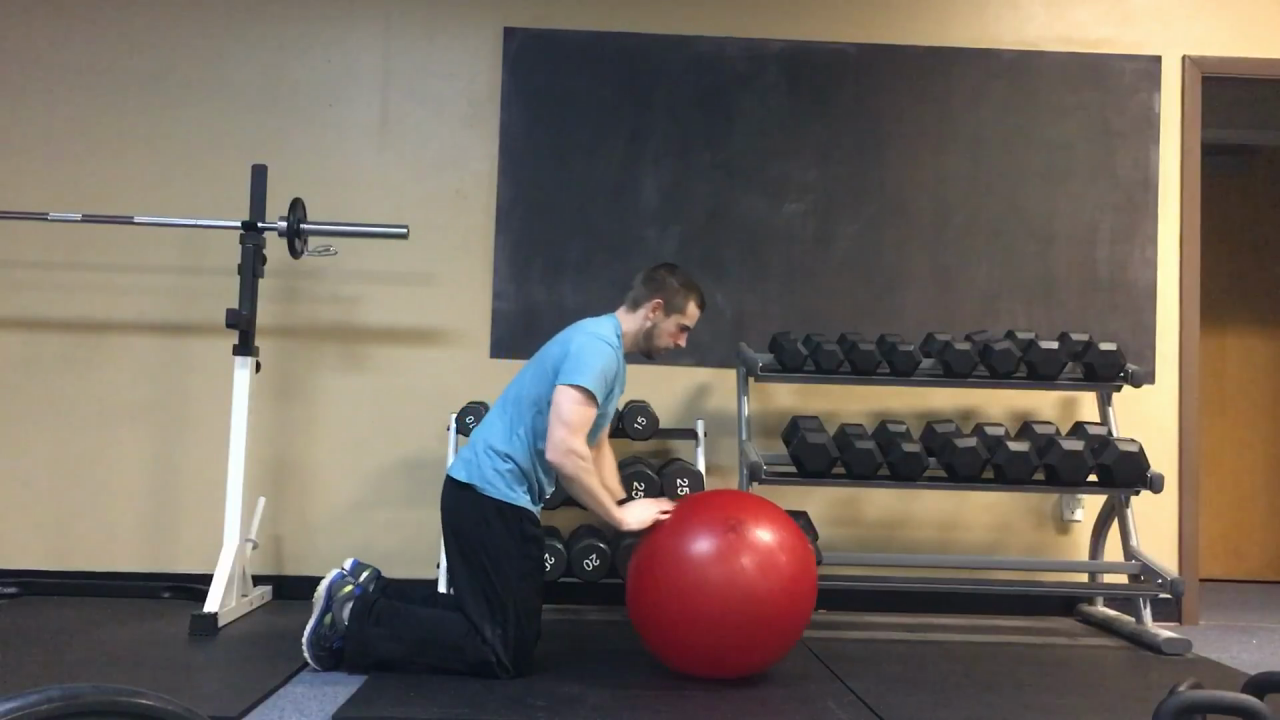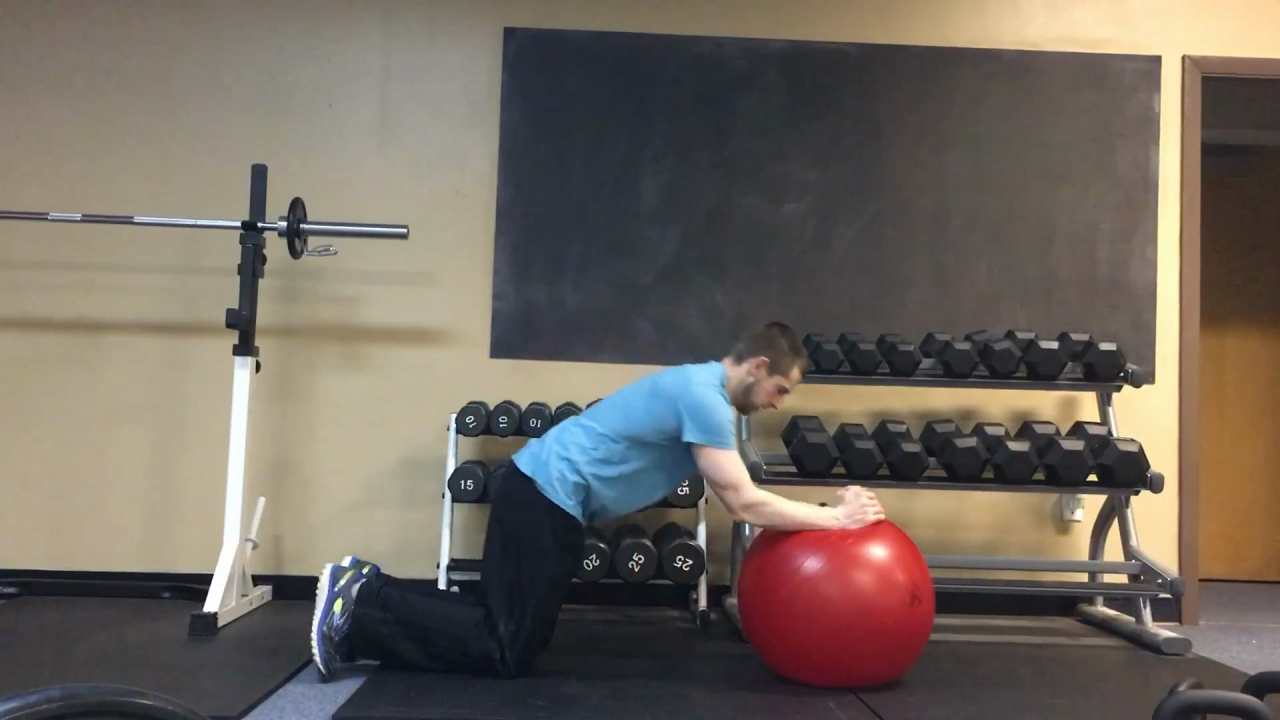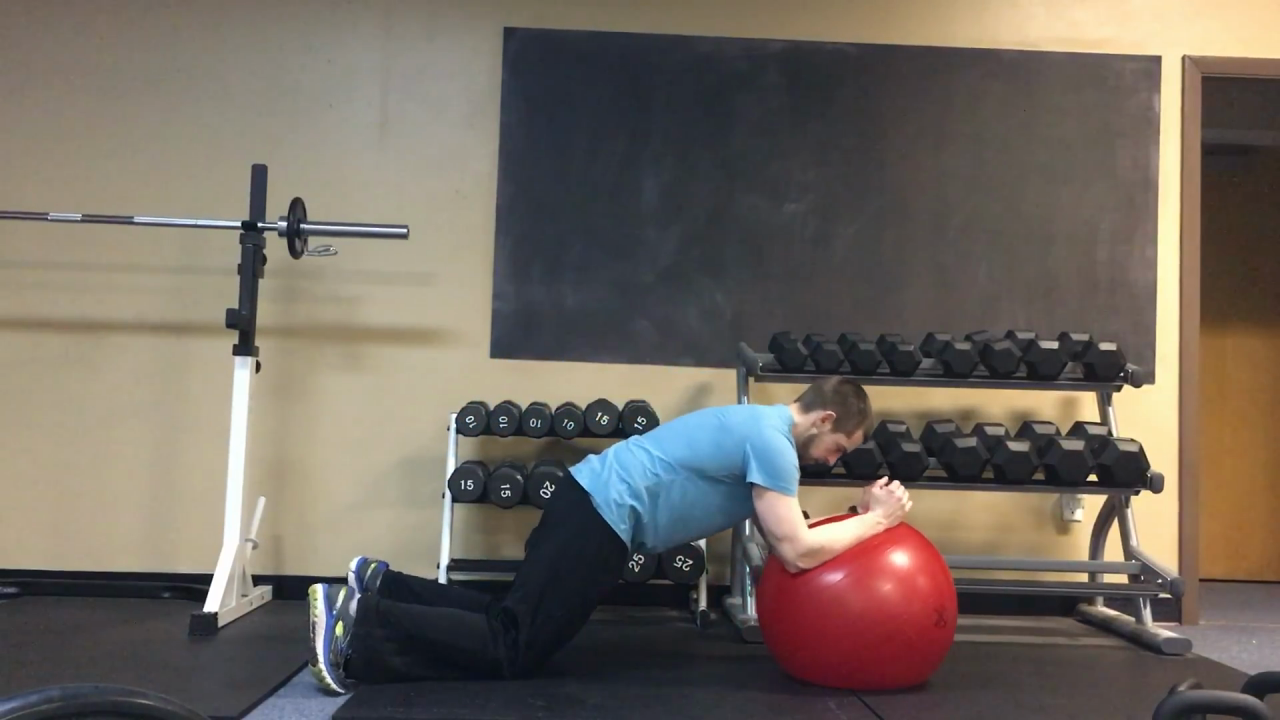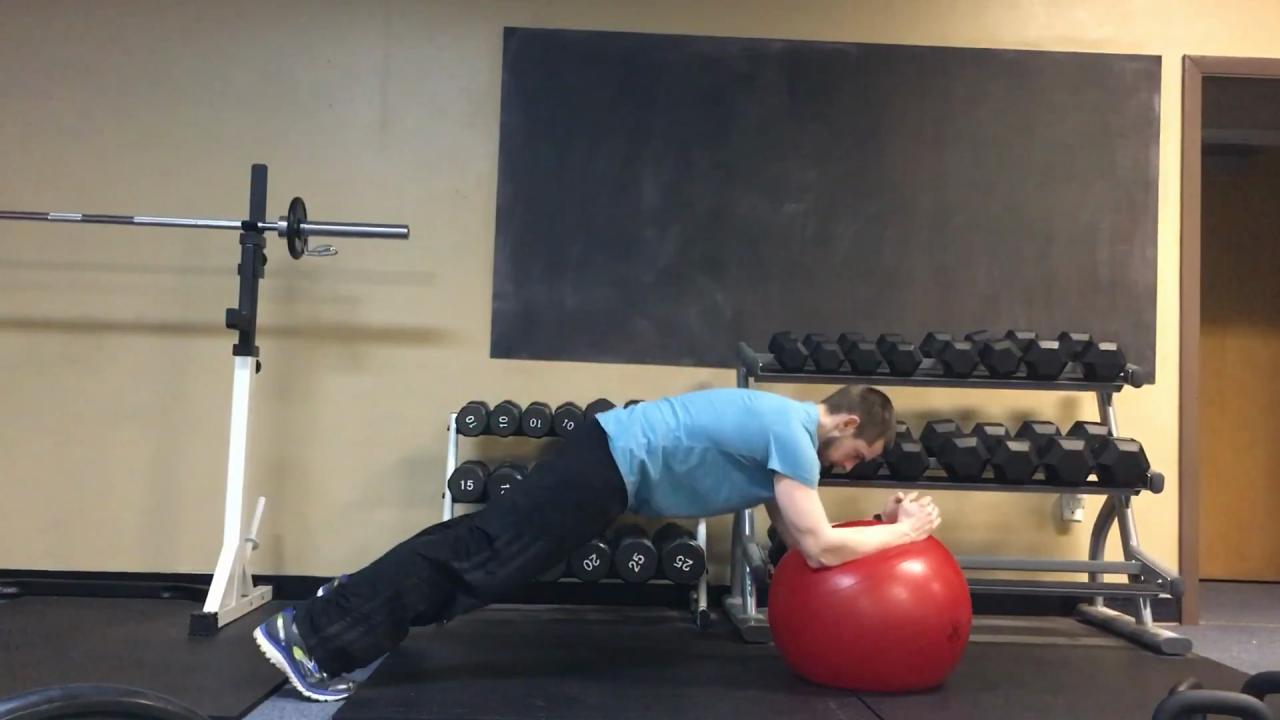
dt=0.7s
person 1, frame 1
left shoulder: (605, 349)
right shoulder: (597, 345)
left elbow: (598, 449)
right elbow: (564, 453)
left wrist: (625, 507)
right wrist: (619, 517)
left hip: (489, 493)
right hip: (490, 495)
left knee: (497, 625)
right knee: (506, 651)
left ankle: (367, 593)
right ankle: (352, 620)
person 1, frame 2
left shoulder: (703, 389)
right shoulder: (704, 398)
left elbow: (743, 498)
right elbow: (745, 505)
left wrist: (824, 509)
right wrist: (838, 518)
left hip: (539, 488)
right hip: (548, 495)
left knee: (501, 623)
right knee: (507, 649)
left ankle: (364, 589)
right ankle: (354, 611)
person 1, frame 3
left shoulder: (761, 427)
right shoulder: (771, 440)
left elbow: (785, 537)
right elbow: (797, 552)
left wrist: (861, 514)
right wrist: (877, 520)
left hip: (590, 500)
right hip: (602, 515)
left knee: (513, 622)
right knee: (511, 647)
left ankle: (379, 590)
right ankle: (354, 628)
person 1, frame 4
left shoulder: (784, 425)
right shoulder: (793, 435)
left elbow: (795, 534)
right elbow: (818, 548)
left wrist: (882, 522)
right wrist: (904, 532)
left hip: (607, 457)
right hip: (610, 465)
left knee: (482, 545)
right knee: (480, 556)
left ankle: (345, 605)
right ankle: (308, 634)
